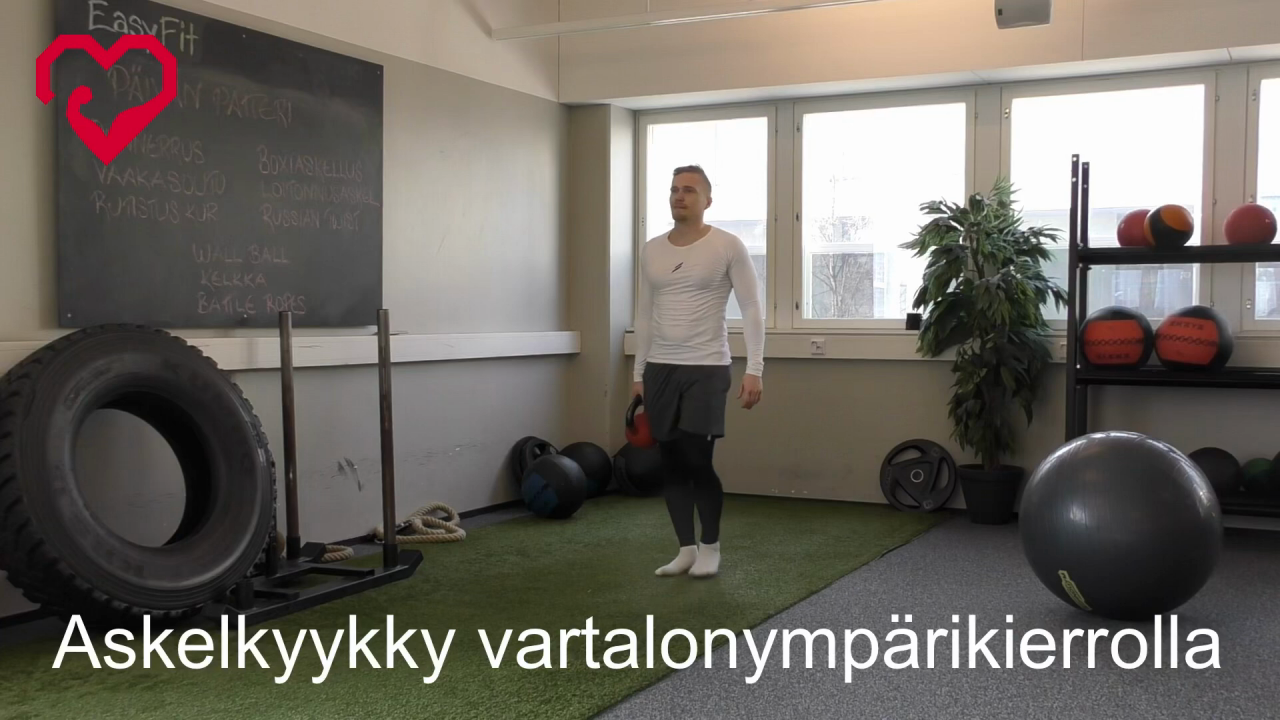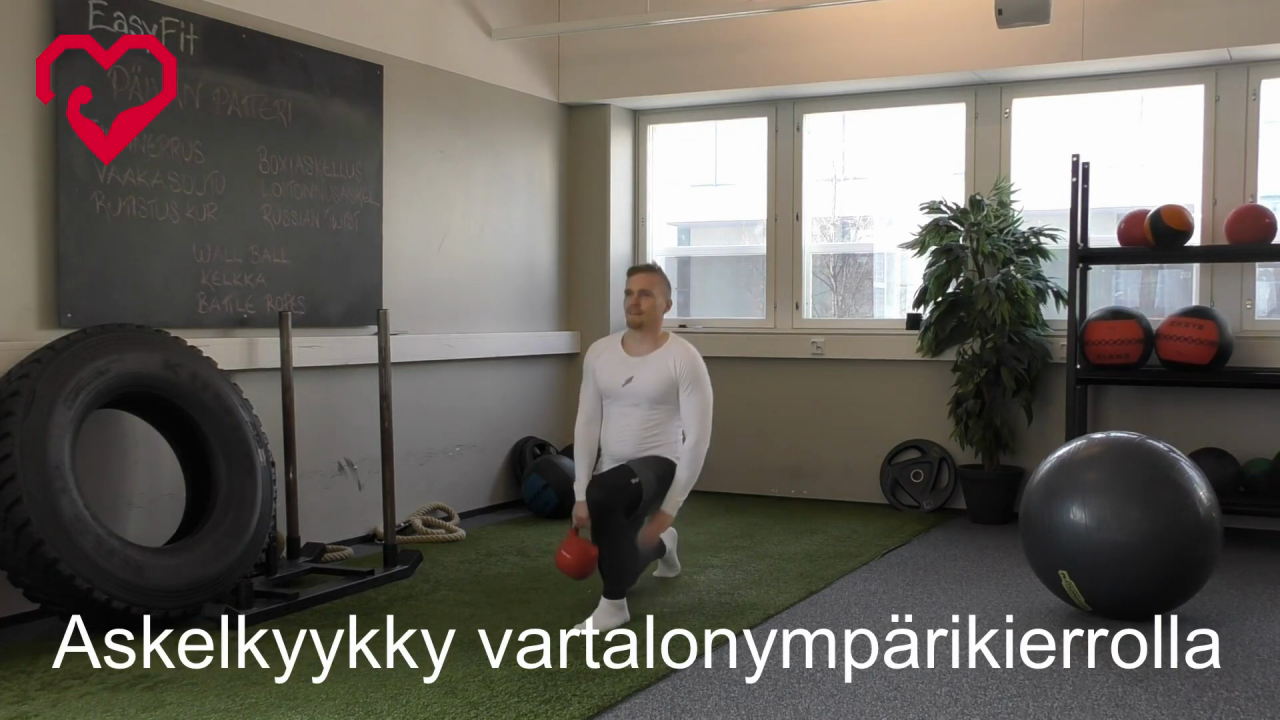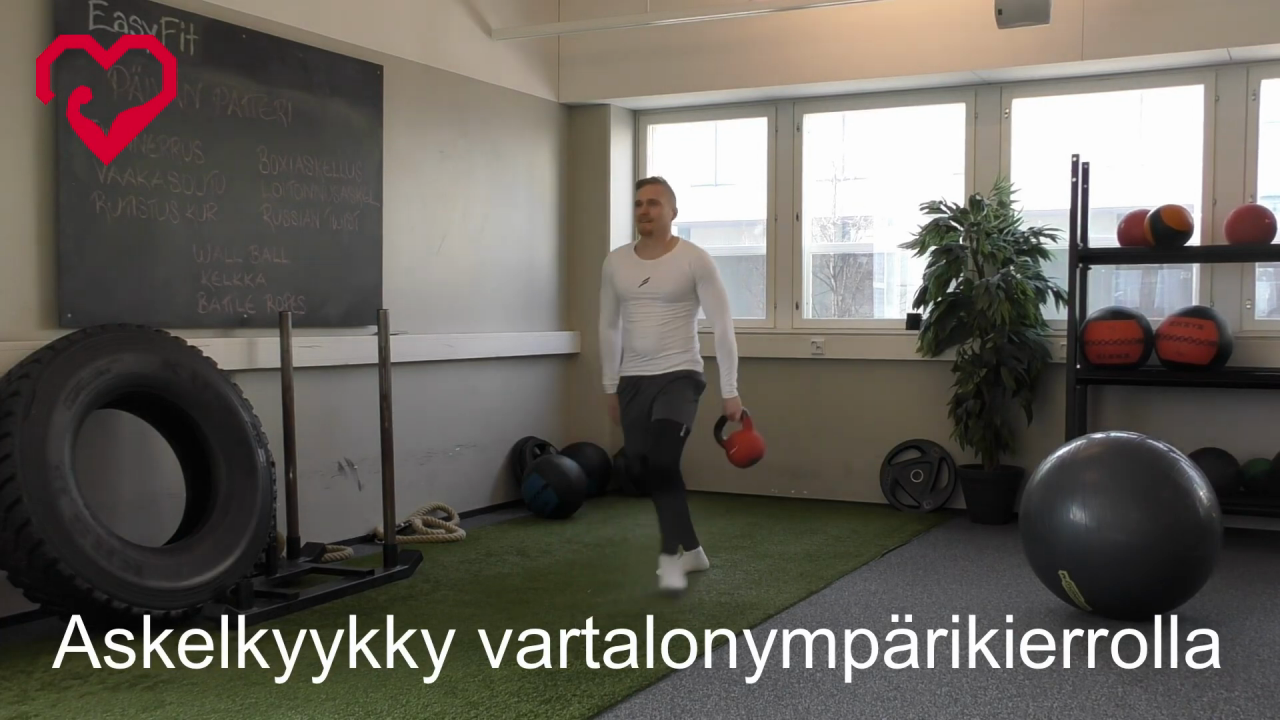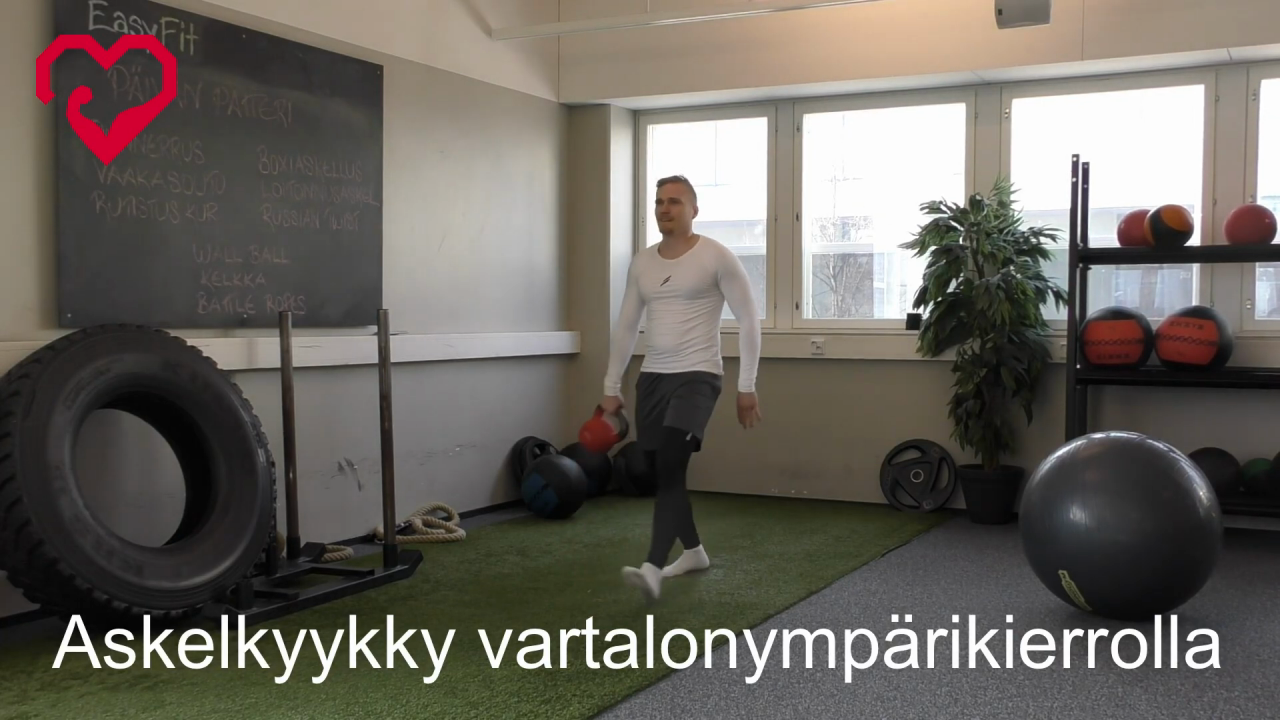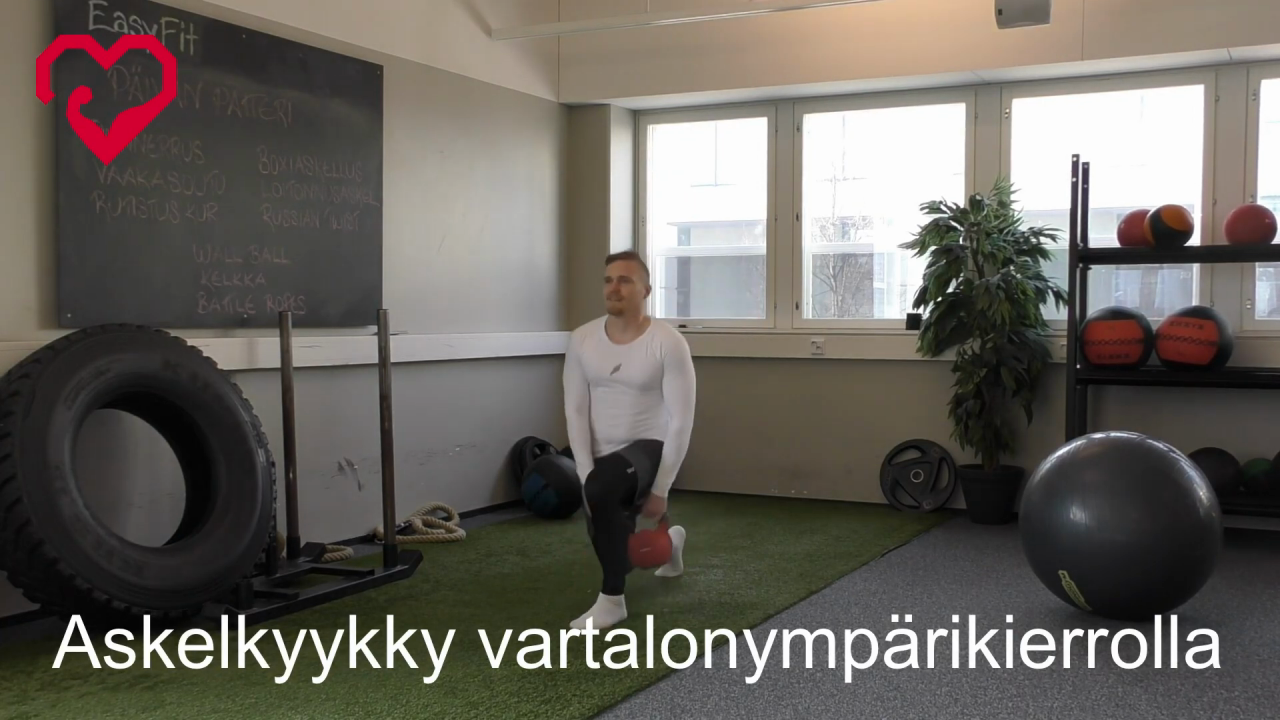
dt=1s
person 1, frame 1
left shoulder: (727, 246)
right shoulder: (652, 250)
left elbow: (752, 310)
left wrist: (754, 370)
right wrist: (638, 373)
left hip: (706, 368)
right hip: (661, 370)
left knee: (697, 462)
right knee: (671, 464)
left ankle: (710, 546)
right ankle: (686, 549)
person 1, frame 2
left shoulder: (684, 359)
right shoulder: (599, 353)
left elbow: (697, 436)
right elbow: (587, 424)
left wrist: (668, 509)
right wrist: (580, 494)
left hip: (657, 464)
right hip: (610, 469)
left knee: (604, 496)
left ankle: (613, 605)
right ankle: (662, 547)
person 1, frame 3
left shoulder: (694, 260)
right shoulder: (616, 262)
left elbow: (722, 327)
right elbow: (609, 326)
left wrist: (730, 391)
right wrist: (611, 385)
left hip: (679, 376)
right hip: (634, 380)
left knee: (663, 466)
right knee: (652, 475)
left ankle: (670, 559)
right ankle: (691, 551)
person 1, frame 4
left shoulder: (716, 257)
right shoulder: (641, 262)
left elbow: (749, 320)
right elbow: (625, 326)
left wrist: (746, 386)
right wrist: (611, 387)
left hip: (696, 376)
right hip: (652, 377)
left knee: (669, 467)
right knee: (661, 472)
left ankle: (652, 567)
right ankle: (693, 550)
person 1, frame 5
left shoulder: (668, 343)
right shoulder: (581, 340)
left elbow: (681, 421)
right elbow: (575, 413)
left wrist: (660, 489)
right wrist: (587, 479)
left hip: (649, 449)
right hip: (602, 456)
left knee: (602, 487)
left ankle: (611, 601)
right ankle: (670, 540)
